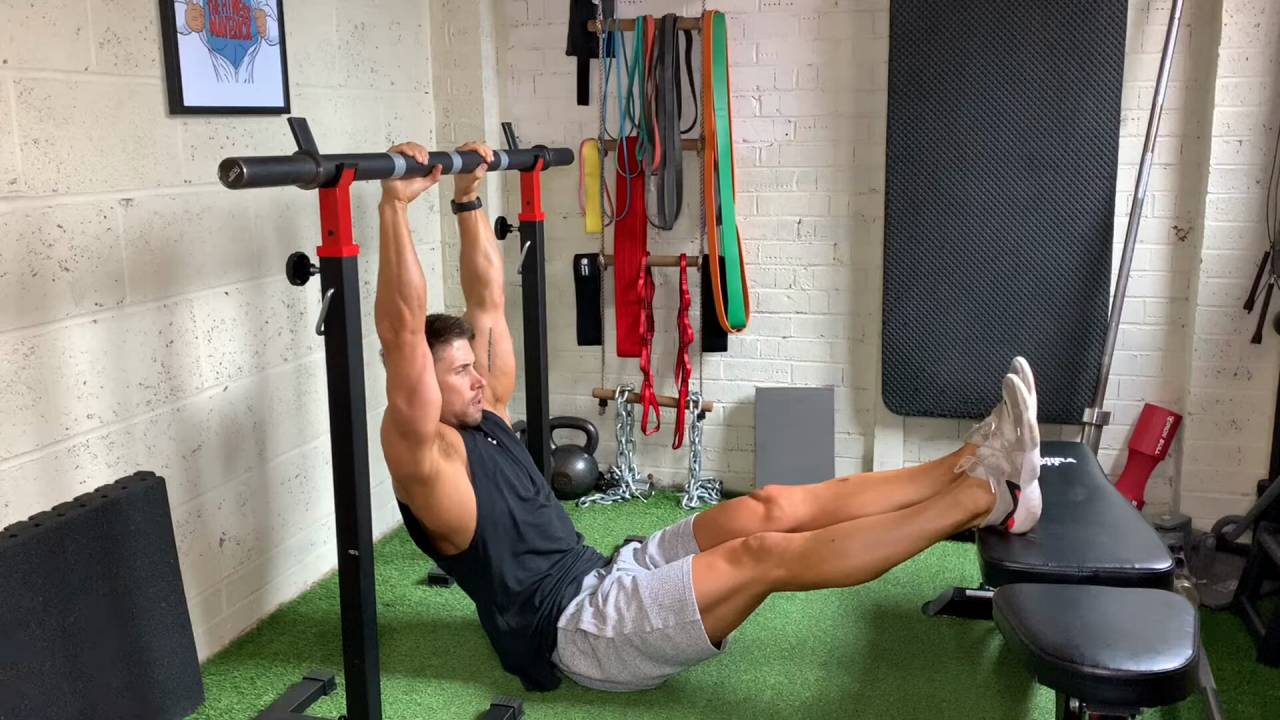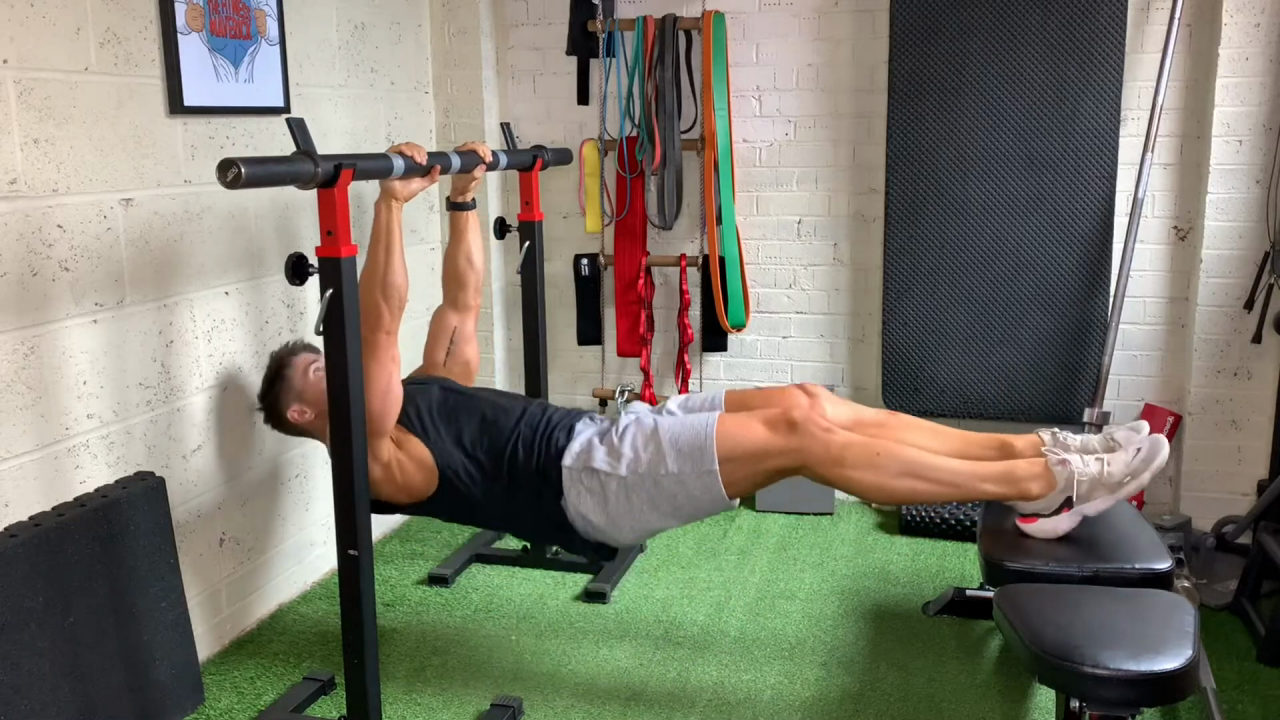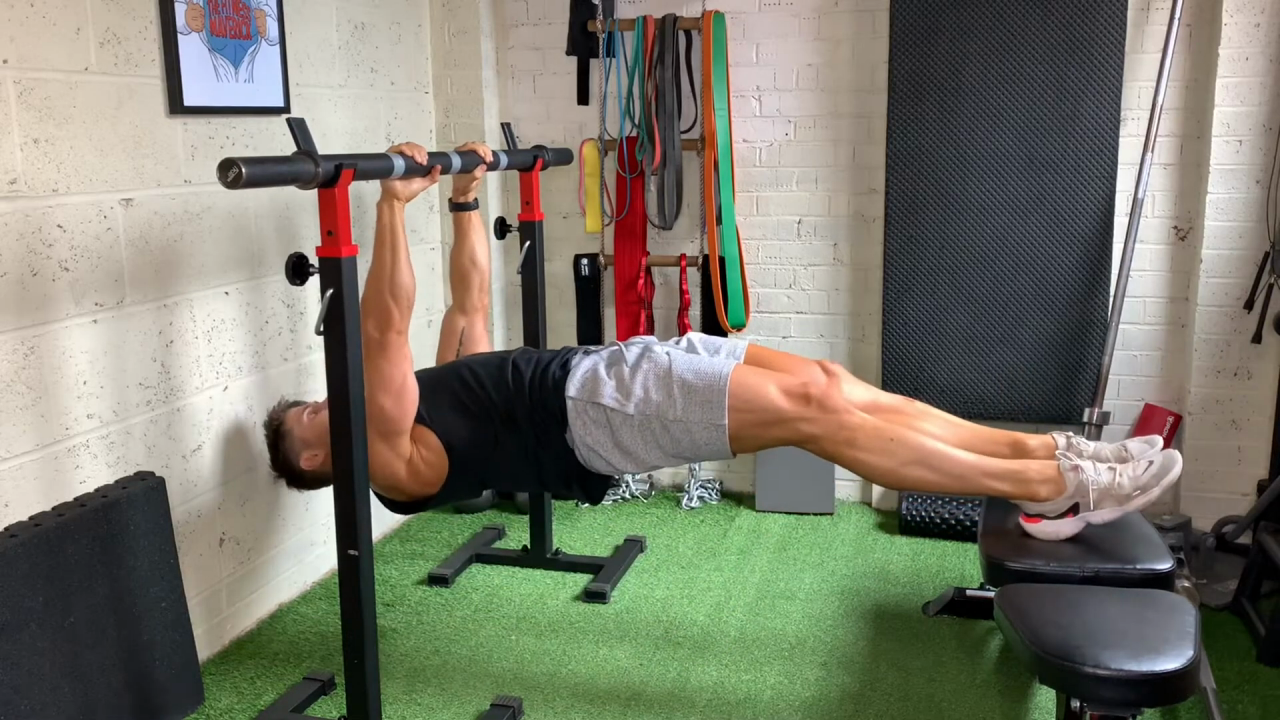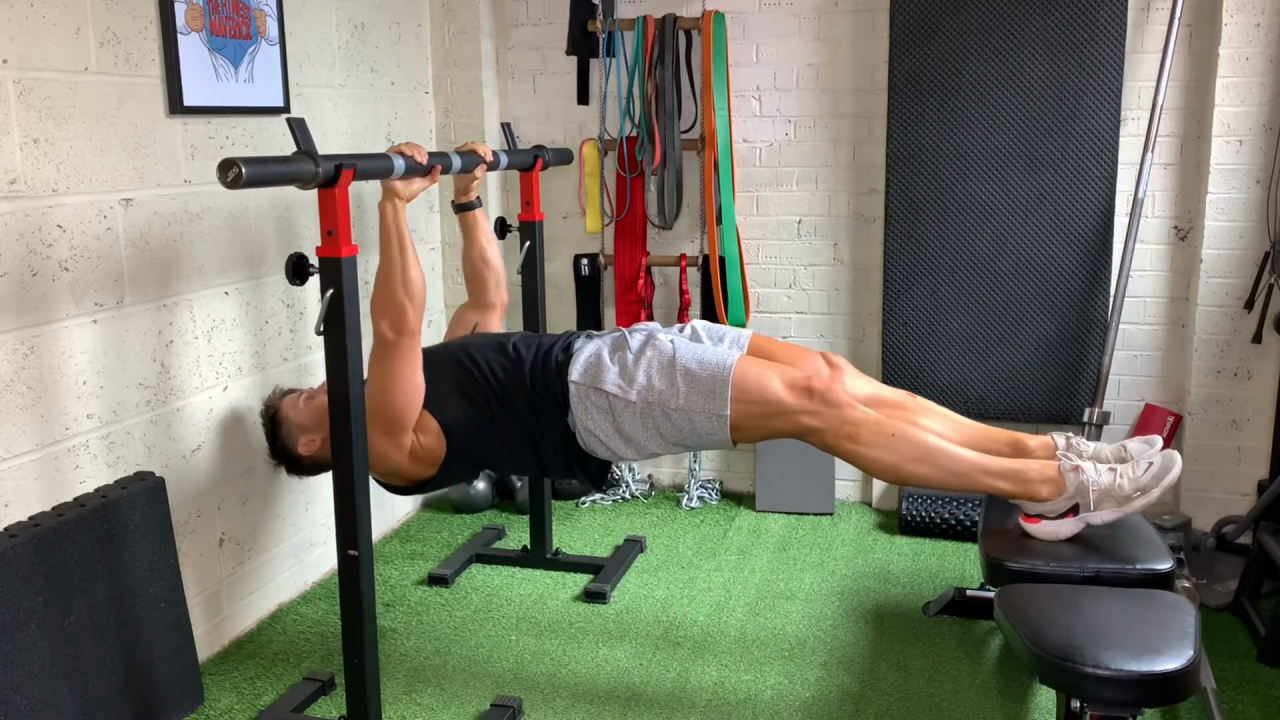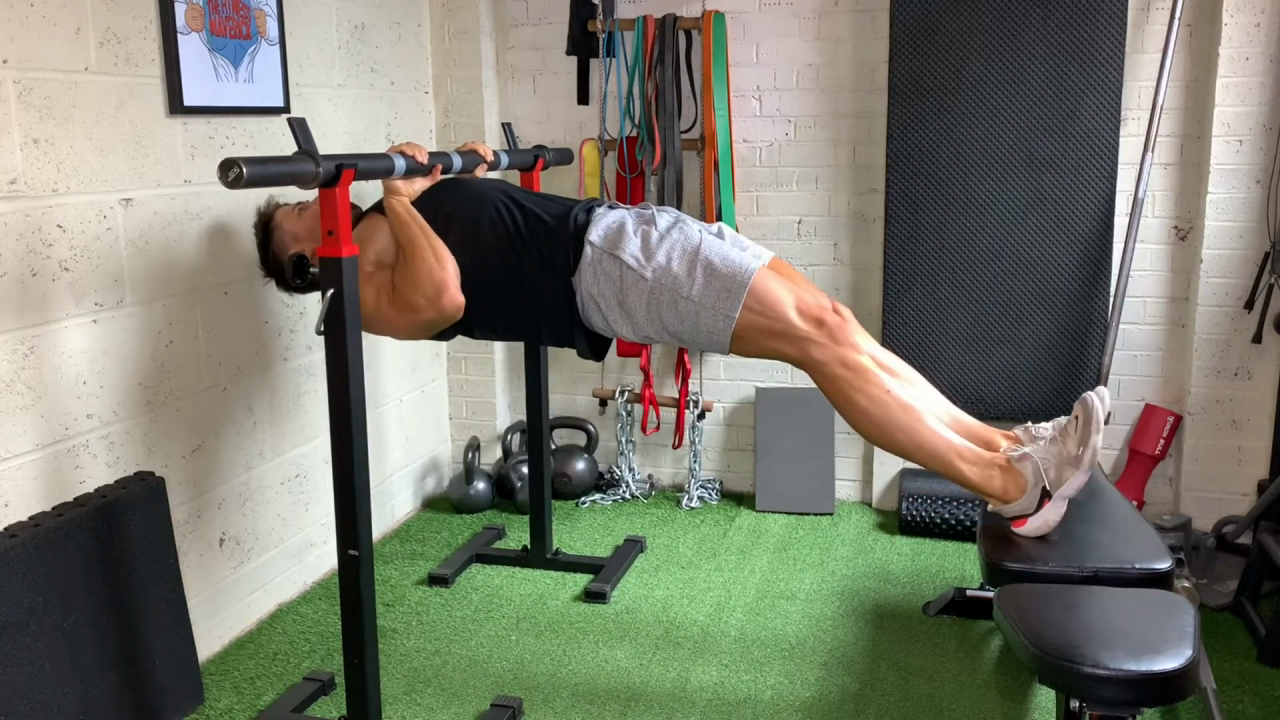
dt=1s
person 1, frame 1
left shoulder: (483, 415)
right shoulder: (424, 455)
left elbow: (486, 309)
right elbow: (402, 334)
left wrist: (468, 199)
right wrist: (395, 206)
left hip: (603, 583)
right hip: (579, 630)
left knee: (769, 510)
right knee: (767, 555)
left ankle: (972, 464)
right ankle: (989, 494)
person 1, frame 2
left shoulder: (423, 396)
right shoulder: (375, 458)
left elbow: (460, 306)
right elbow: (380, 326)
left wrist: (464, 199)
right wrist: (389, 204)
left hip: (606, 441)
right hip: (592, 471)
left knee: (812, 408)
right knee: (797, 432)
left ankle: (1033, 452)
right ankle: (1046, 487)
person 1, frame 3
left shoulder: (431, 403)
right shoulder: (393, 457)
left elbow: (469, 307)
right elbow: (383, 327)
left wrist: (466, 197)
right wrist: (391, 202)
left hip: (610, 369)
right hip: (596, 406)
left knee: (827, 383)
right knee: (810, 408)
left ankle: (1045, 452)
right ankle: (1054, 485)
person 1, frame 4
left shoulder: (426, 381)
right shoulder: (388, 442)
left elbow: (489, 304)
right elbow: (396, 327)
left wrist: (468, 201)
right wrist: (393, 207)
left hip: (609, 353)
right hip: (599, 391)
left knee: (829, 378)
right knee: (815, 402)
left ankle: (1042, 451)
right ankle: (1054, 489)
person 1, frame 5
left shoulder: (392, 231)
right shoulder: (372, 293)
right elbow: (444, 296)
left wrist: (469, 178)
right wrist: (394, 201)
left hip: (621, 231)
right hip: (604, 270)
left knee: (829, 326)
right knee: (818, 335)
left ankle: (1004, 443)
right ankle: (1013, 485)
